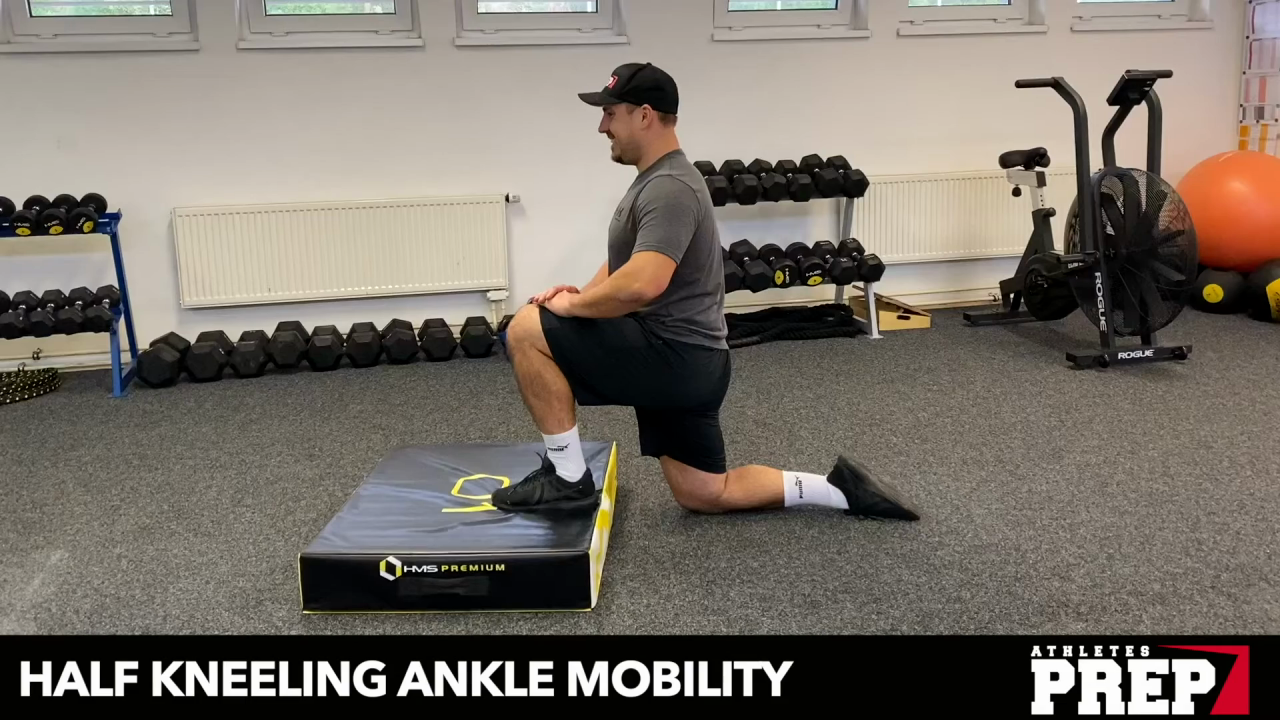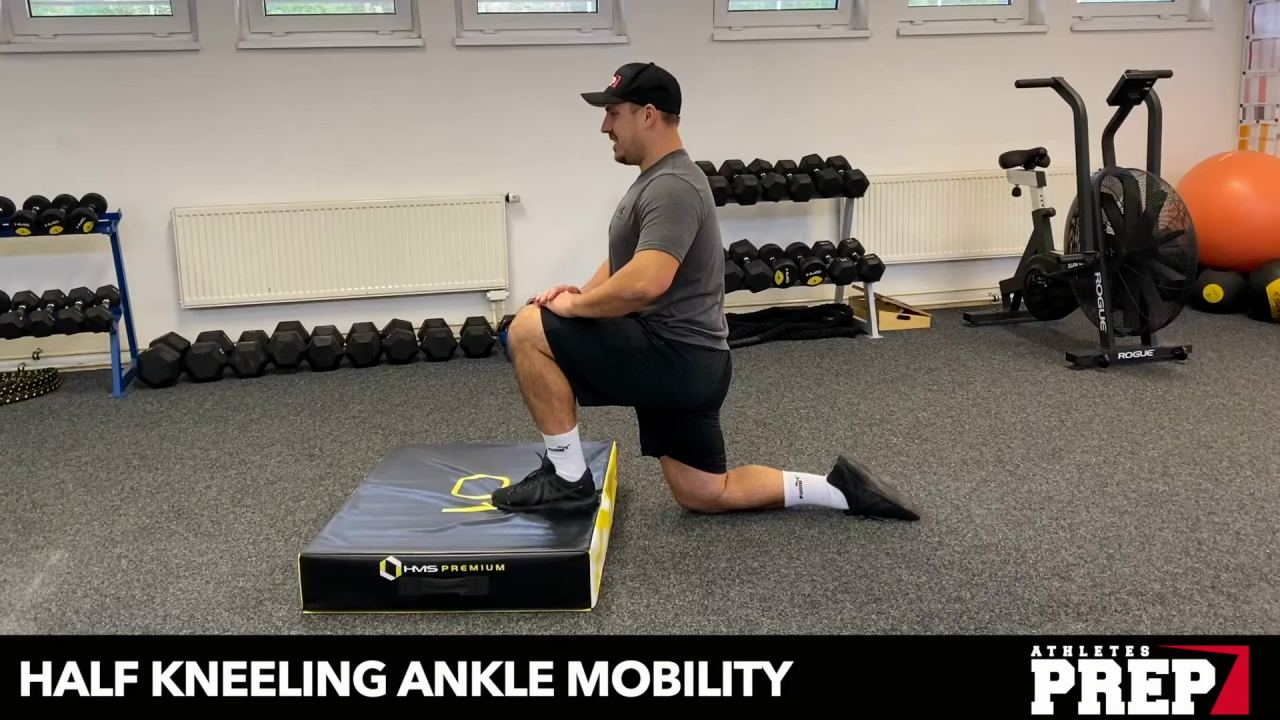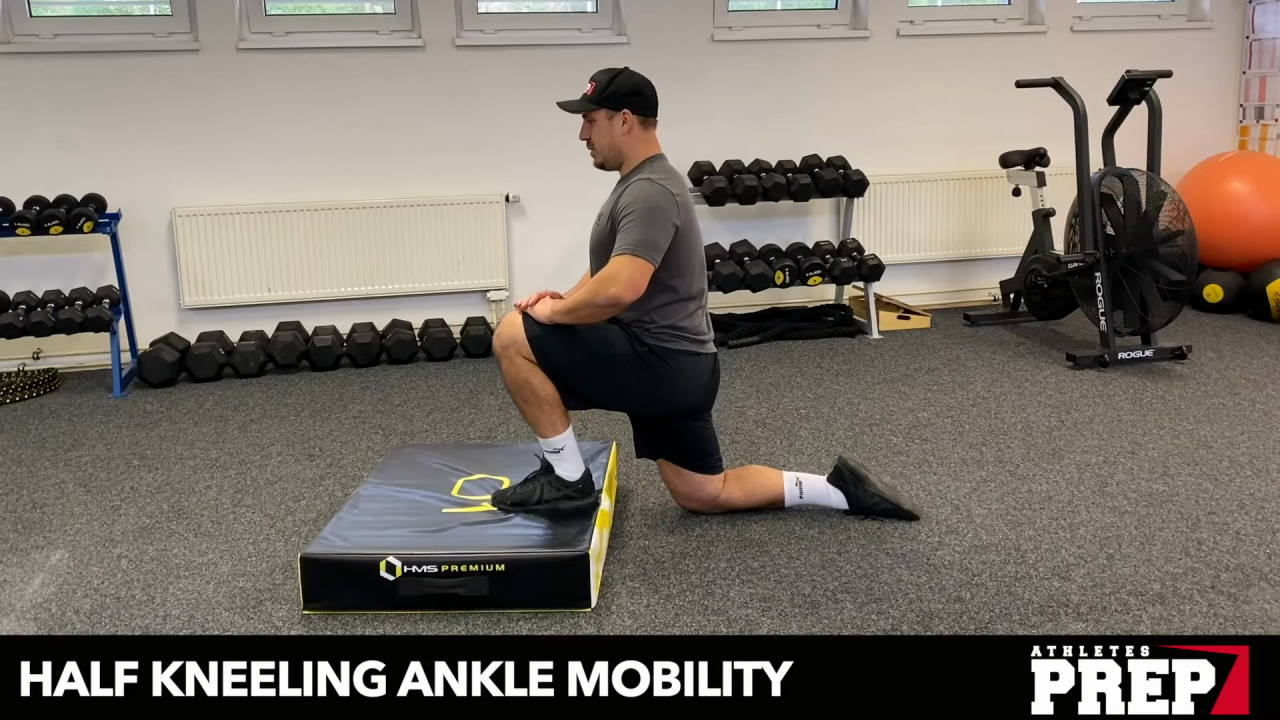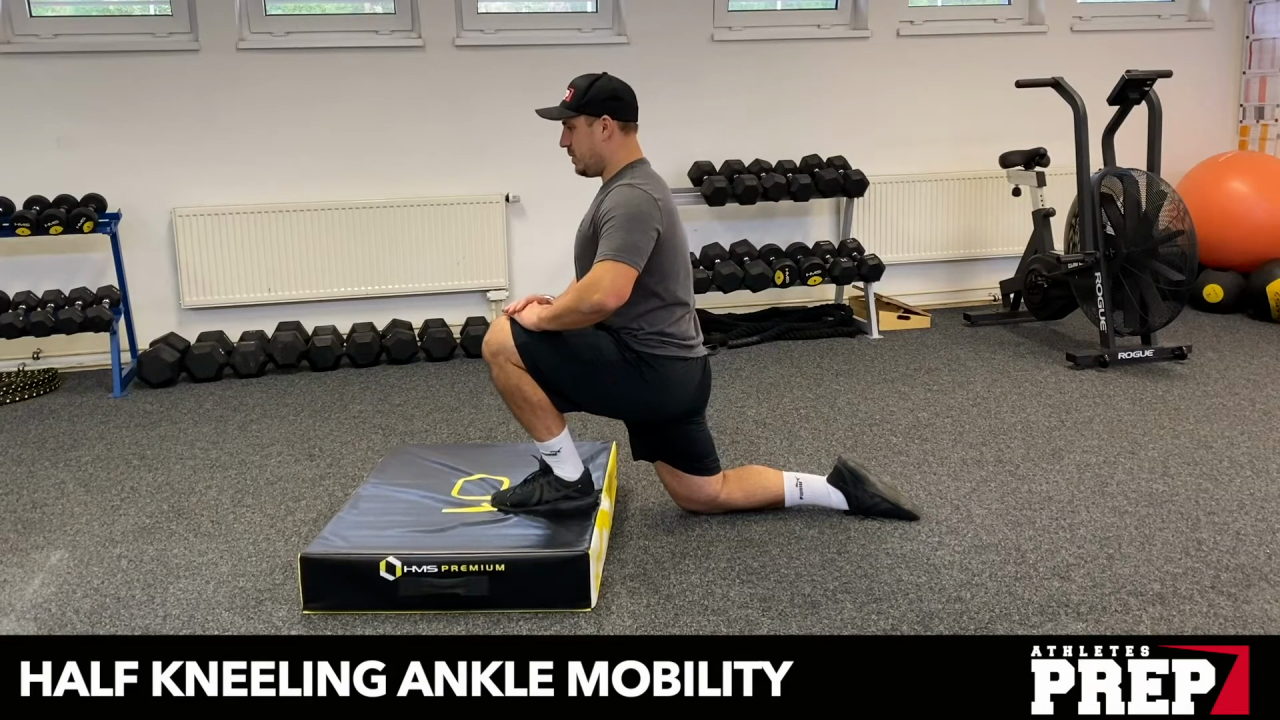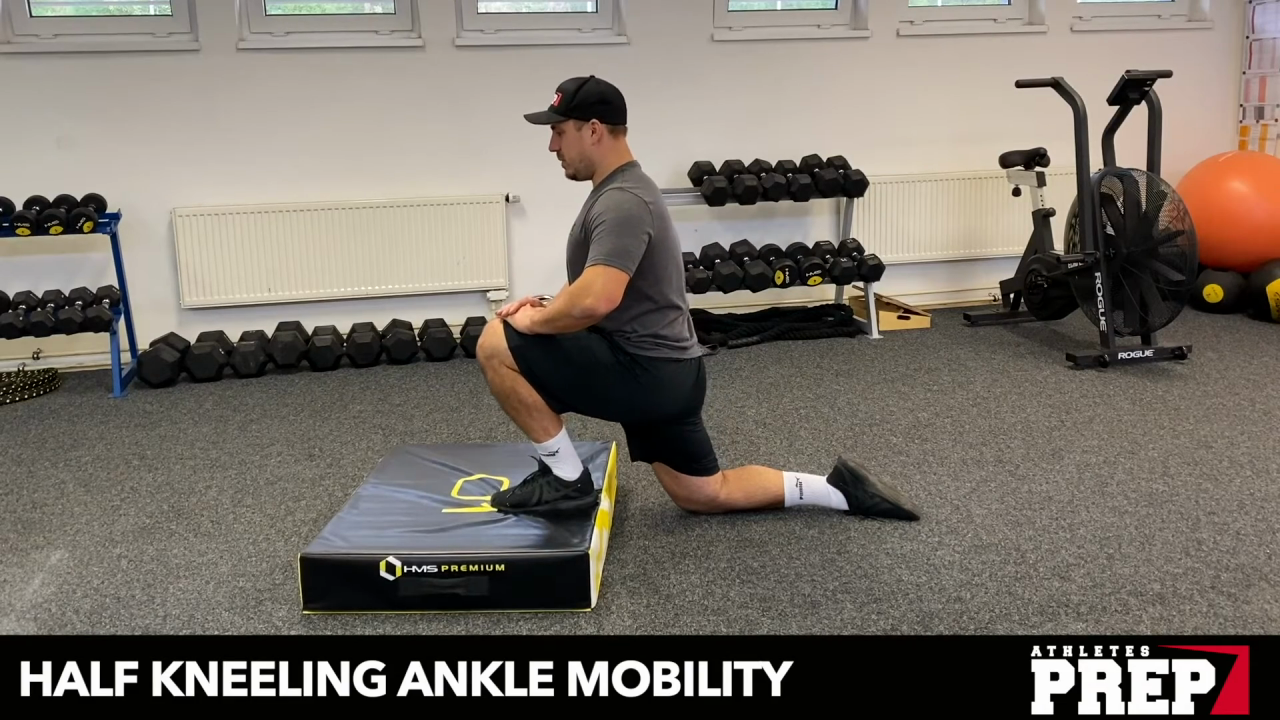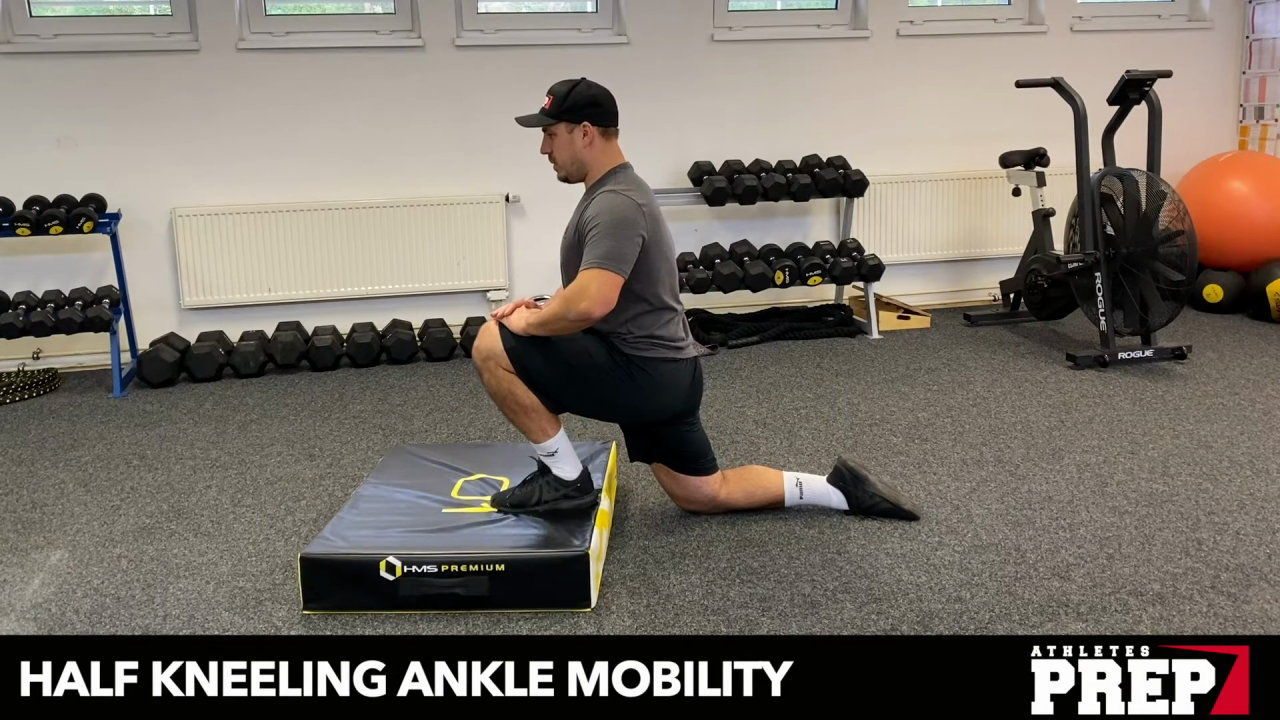
dt=0.7s
person 1, frame 1
left shoulder: (669, 189)
right shoulder: (657, 179)
left elbow: (641, 285)
right elbow: (624, 261)
left wrist: (573, 305)
right wrist: (580, 293)
left hip: (671, 357)
right hip: (683, 359)
left knee: (526, 329)
right knee: (706, 495)
left ankle: (568, 478)
right ankle: (842, 490)
person 1, frame 2
left shoulder: (672, 187)
right shoulder: (658, 179)
left elbow: (644, 284)
right elbow: (624, 260)
left wrist: (575, 305)
right wrist: (582, 293)
left hip: (672, 357)
right hip: (684, 360)
left knee: (528, 329)
right knee: (706, 495)
left ankle: (568, 478)
right ankle: (841, 490)
person 1, frame 3
left shoulder: (649, 192)
right shoulder: (643, 183)
left elbow: (620, 289)
right elbow: (610, 267)
left wrist: (556, 312)
right wrist: (566, 298)
left hip: (658, 364)
right hip: (676, 365)
left knee: (514, 334)
right knee: (704, 494)
left ankle: (567, 479)
right ankle: (839, 489)
person 1, frame 4
left shoulder: (631, 198)
right shoulder: (629, 187)
left elbow: (603, 296)
right elbow: (600, 274)
left wrist: (541, 319)
right wrist: (554, 304)
left hip: (647, 370)
right hip: (669, 370)
left knee: (502, 340)
right knee: (705, 495)
left ankle: (567, 480)
right ankle: (837, 490)
person 1, frame 5
left shoulder: (622, 202)
right shoulder: (620, 191)
left elbow: (595, 300)
right elbow: (595, 280)
left wrist: (535, 322)
right wrist: (547, 305)
left hip: (641, 372)
right hip: (664, 371)
left knee: (496, 343)
right knee: (705, 494)
left ankle: (565, 478)
right ankle: (837, 489)
person 1, frame 6
left shoulder: (615, 204)
right shoulder: (612, 192)
left elbow: (591, 304)
right elbow: (592, 284)
left wrist: (529, 323)
right wrist: (543, 307)
left hip: (638, 373)
right hip: (661, 372)
left knee: (492, 344)
right knee: (706, 494)
left ankle: (565, 478)
right ankle: (837, 489)
